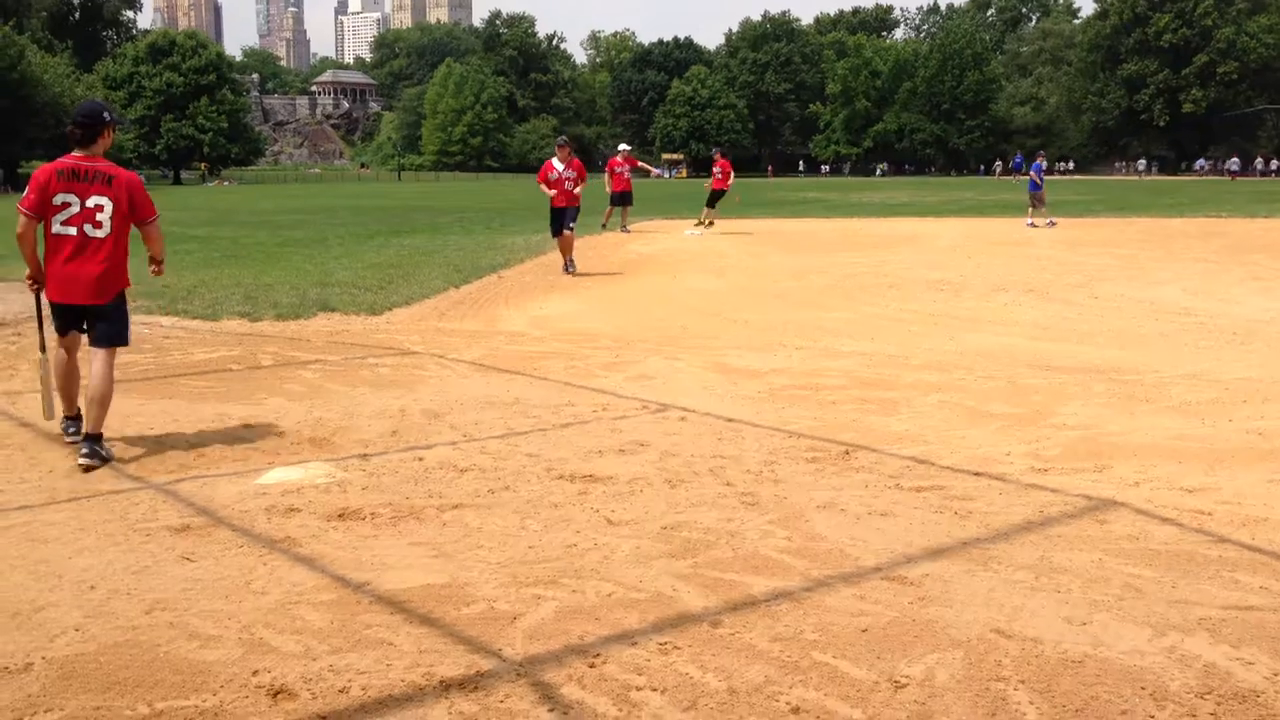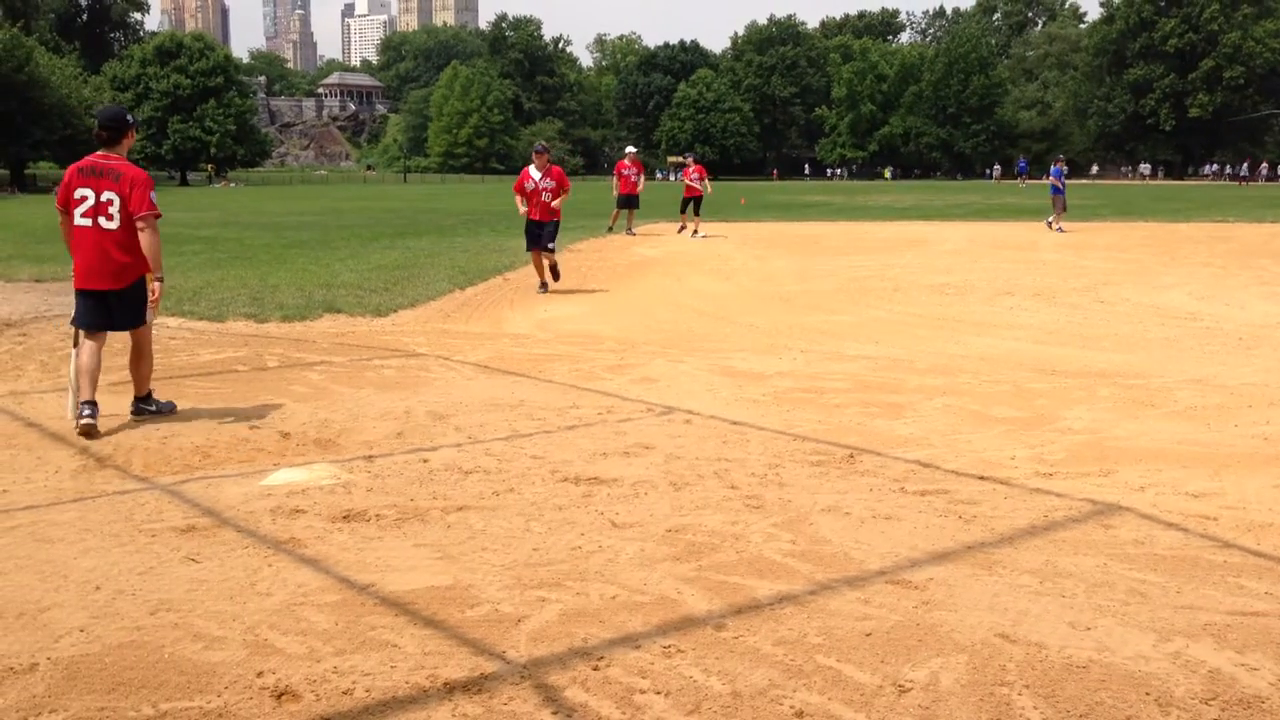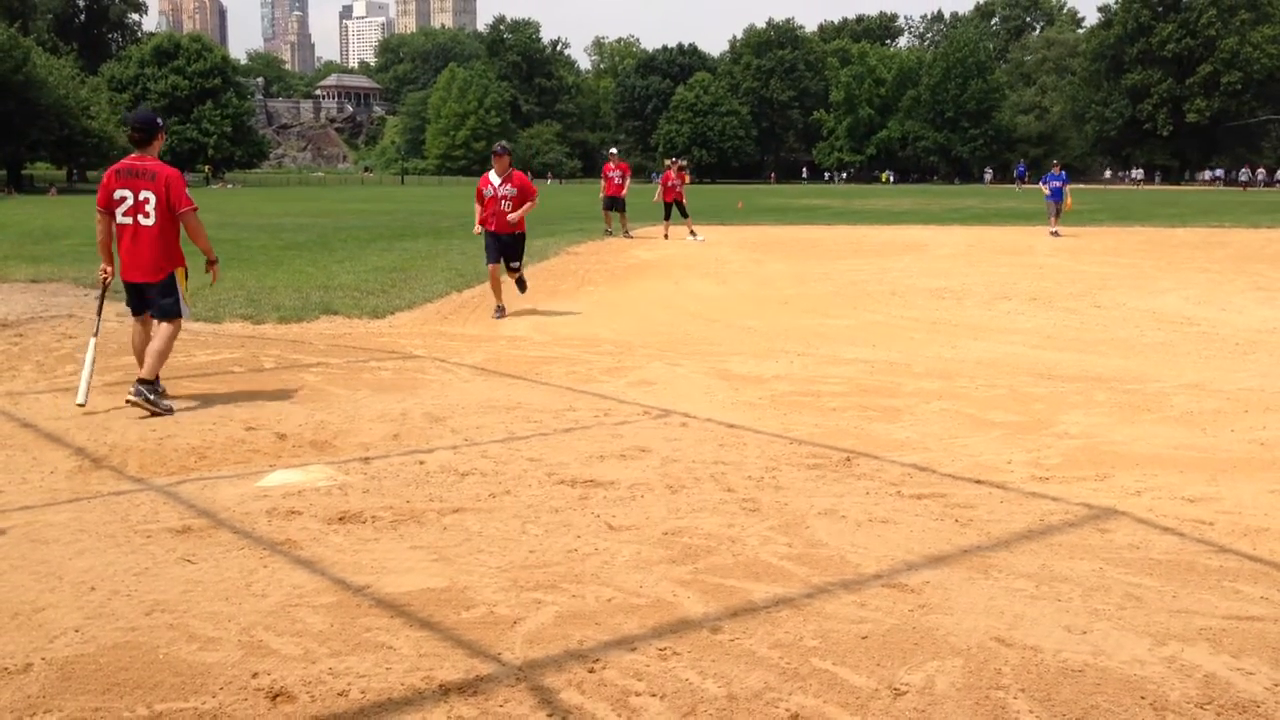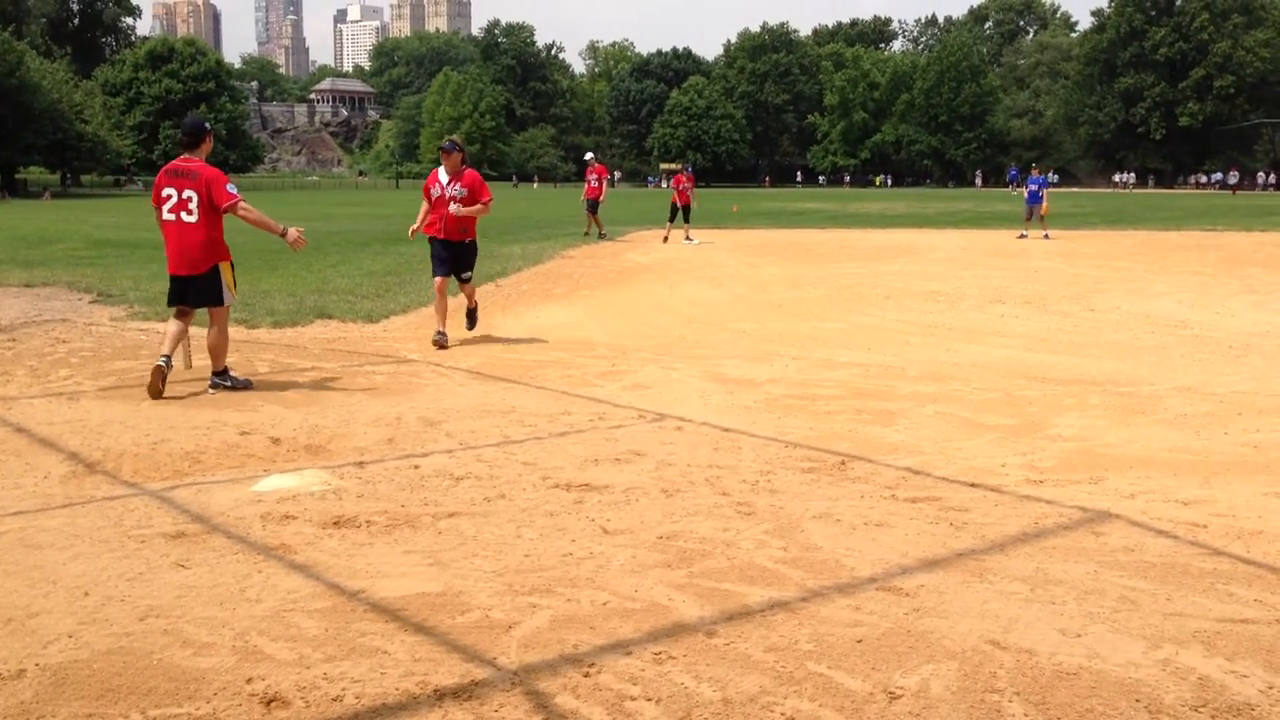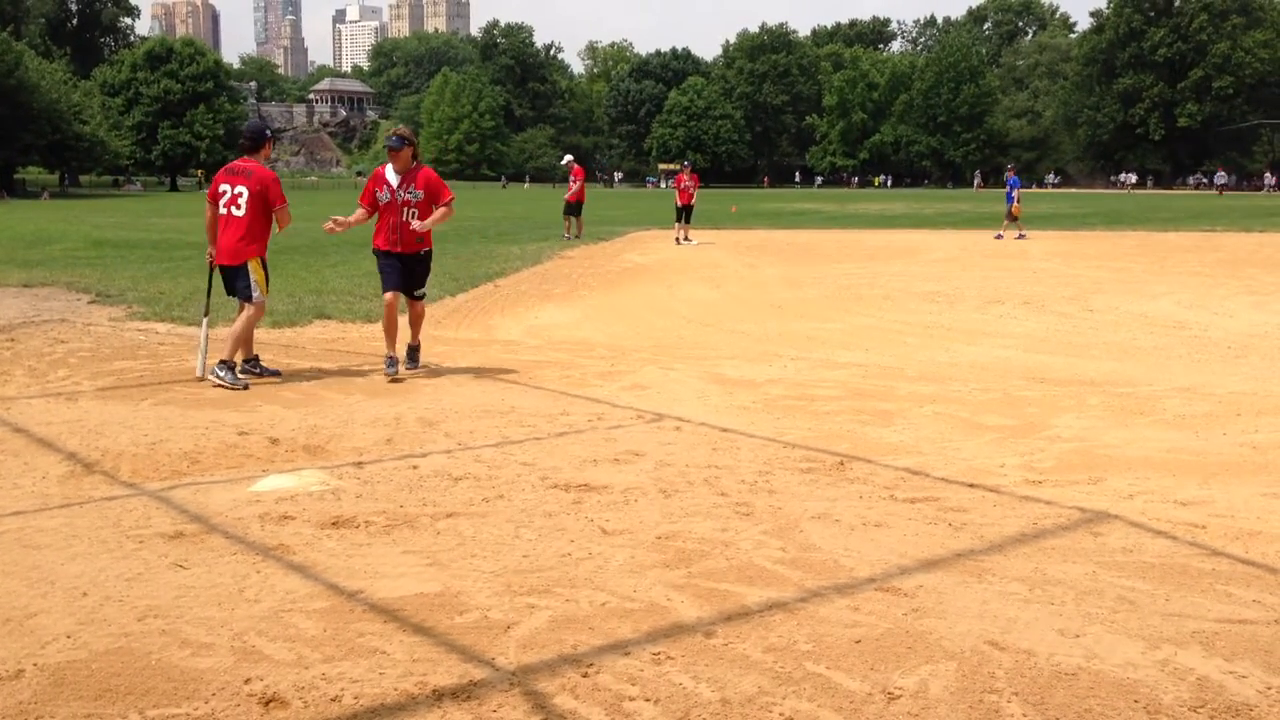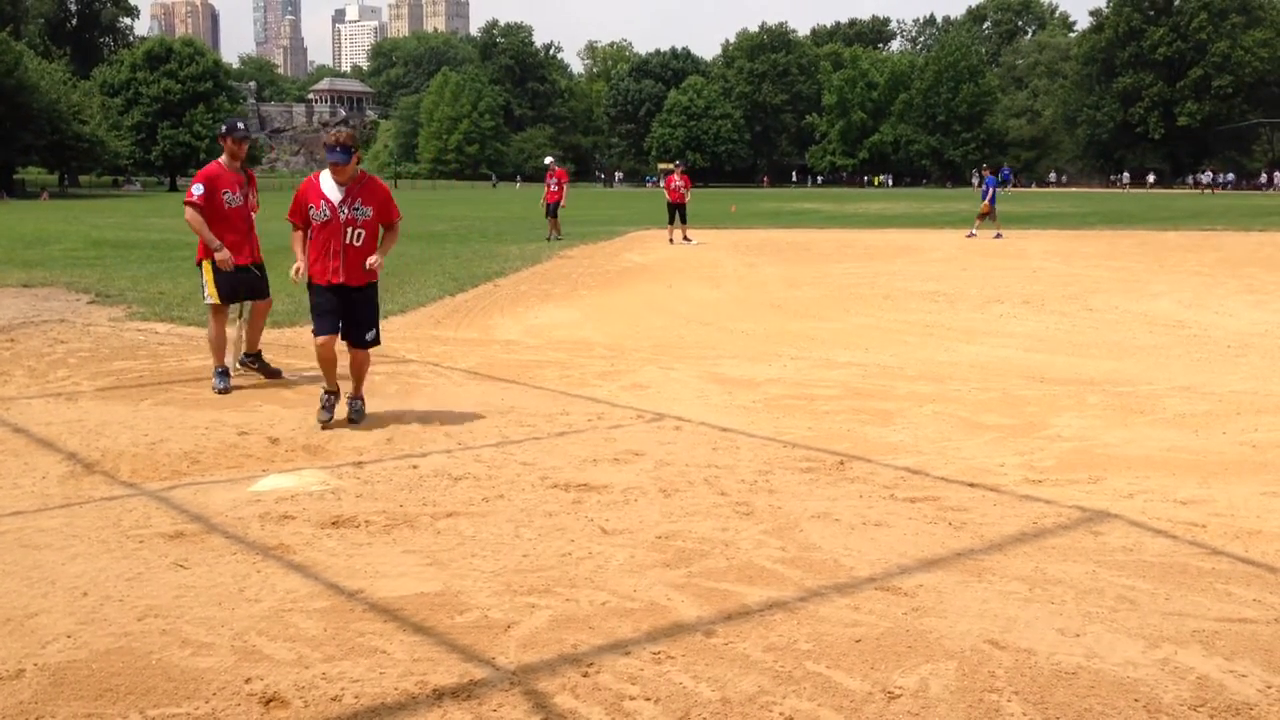
dt=0.7s
person 1, frame 1
left shoulder: (46, 174)
right shoulder: (125, 180)
left elbow: (24, 230)
right elbow: (152, 234)
left wrist: (35, 269)
right wrist: (158, 257)
left hip: (61, 283)
right hip: (107, 285)
left knee: (66, 346)
right knee: (102, 359)
left ankle: (72, 421)
right ankle: (92, 439)
person 1, frame 2
left shoulder: (74, 172)
right shoulder: (136, 177)
left elbow: (65, 221)
right elbow: (146, 229)
right wrist: (157, 276)
left hip: (87, 273)
right hip: (130, 272)
left knee: (91, 339)
right knee: (141, 335)
left ankle: (87, 407)
right ankle: (143, 400)
person 1, frame 3
left shoulder: (114, 174)
right shoulder: (168, 175)
left elbow: (103, 222)
right elbow: (191, 222)
left wrist: (105, 260)
right wrist: (211, 259)
left hip: (130, 265)
right hip: (163, 266)
left knee: (142, 320)
right knee: (169, 324)
left ankle: (151, 383)
right ankle: (144, 385)
person 1, frame 4
left shoulder: (164, 173)
right shoulder: (211, 175)
left elbow: (159, 215)
right elbow: (242, 210)
right wrist: (283, 231)
left hip: (177, 260)
right hip: (209, 259)
left knee: (182, 314)
right knee: (218, 315)
left ankle: (164, 360)
right ankle: (220, 376)
person 1, frame 5
left shoulder: (224, 172)
right shoulder: (267, 177)
left elbow: (211, 210)
right elbow: (283, 219)
left wrist: (212, 245)
right wrist: (271, 230)
left hip: (226, 252)
right hip: (248, 252)
left knee: (248, 306)
right knee: (254, 309)
left ankle: (249, 362)
right ankle: (223, 366)
person 1, frame 6
left shoulder: (248, 176)
right shoulder: (209, 174)
right elbow: (191, 214)
left wrist: (255, 250)
right wrist: (216, 247)
left hip: (248, 256)
right hip: (218, 258)
left knee: (263, 304)
right knee: (219, 312)
left ankle: (251, 356)
right ankle: (220, 371)
person 2, frame 1
left shoulder: (576, 163)
right shoulder: (548, 165)
left elbow: (584, 179)
right elbow: (541, 183)
left wrist: (580, 188)
right wrist: (548, 192)
left hip: (572, 205)
right hip: (556, 206)
left knee: (568, 232)
right knee: (560, 236)
left ankle: (570, 259)
right ankle: (565, 260)
person 2, frame 2
left shoulder: (556, 172)
right shoulder: (525, 173)
left elbow: (567, 190)
right elbow: (518, 193)
left wrist: (559, 201)
right wrist: (520, 207)
left hip: (551, 219)
right hip: (532, 219)
left knee: (547, 252)
right knee: (534, 252)
left ankle: (553, 264)
right ankle: (542, 281)
person 2, frame 3
left shoulder: (519, 178)
right shoulder: (485, 179)
left elbow: (533, 200)
right elbow: (479, 202)
left wrist: (519, 213)
right wrist: (477, 222)
left hip: (514, 232)
right hip: (491, 231)
left knee: (512, 270)
right knee: (492, 268)
left ankle: (518, 275)
right ankle: (499, 305)
person 2, frame 4
left shoulder: (472, 177)
right shoulder: (433, 177)
left elbow: (486, 207)
right elbow: (427, 201)
left wrist: (463, 210)
right wrist: (419, 223)
left hip: (464, 240)
right hip: (438, 238)
left knee: (465, 284)
right knee: (439, 283)
left ankle: (472, 306)
right ankle: (441, 332)
person 2, frame 5
left shoulder: (427, 176)
right shoulder: (377, 176)
left elbow: (448, 207)
right elbow: (366, 209)
left wrist: (428, 224)
right wrist: (345, 222)
left hip: (418, 251)
right hip: (387, 250)
left knee: (416, 302)
right knee: (390, 299)
left ankle: (414, 344)
right ankle: (391, 357)
person 2, frame 6
left shoulder: (375, 188)
right shoulder: (310, 187)
left elbow: (392, 226)
right elbow: (299, 227)
left wrist: (381, 254)
right wrist: (300, 259)
left hip: (362, 282)
right hip: (322, 281)
left knee: (360, 348)
right knee: (324, 342)
left ankle: (356, 397)
right ankle: (331, 391)
